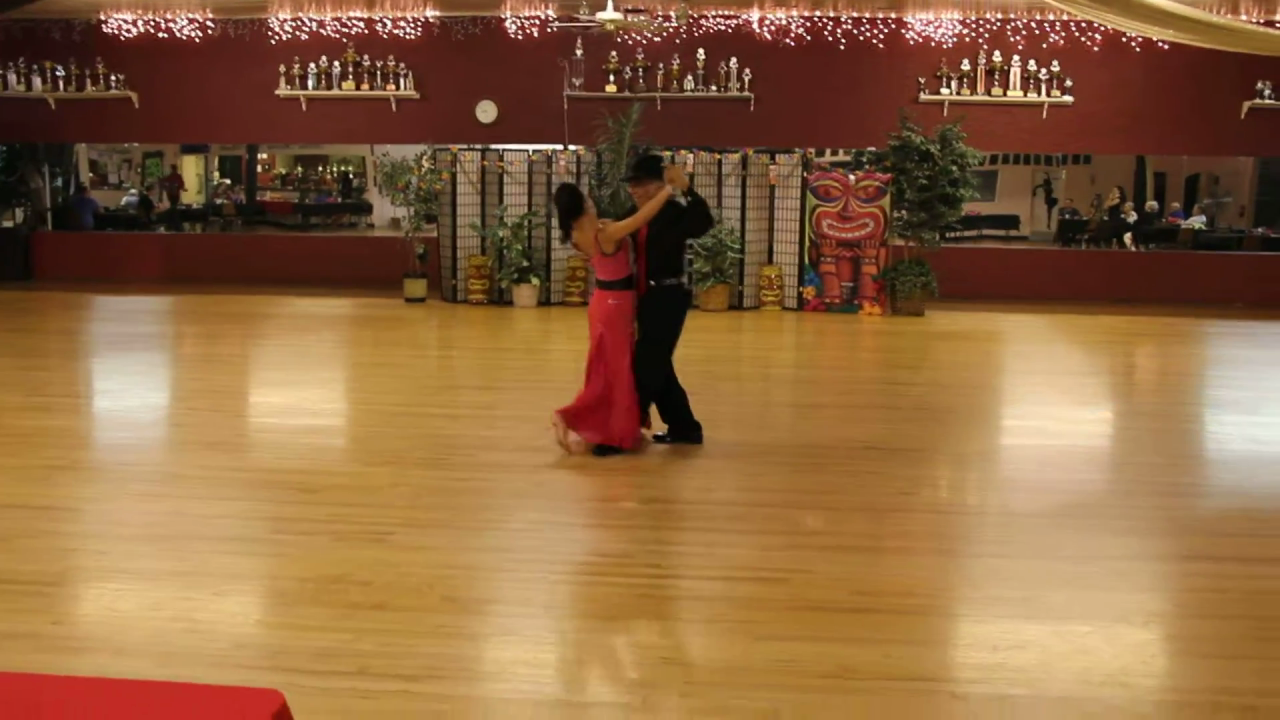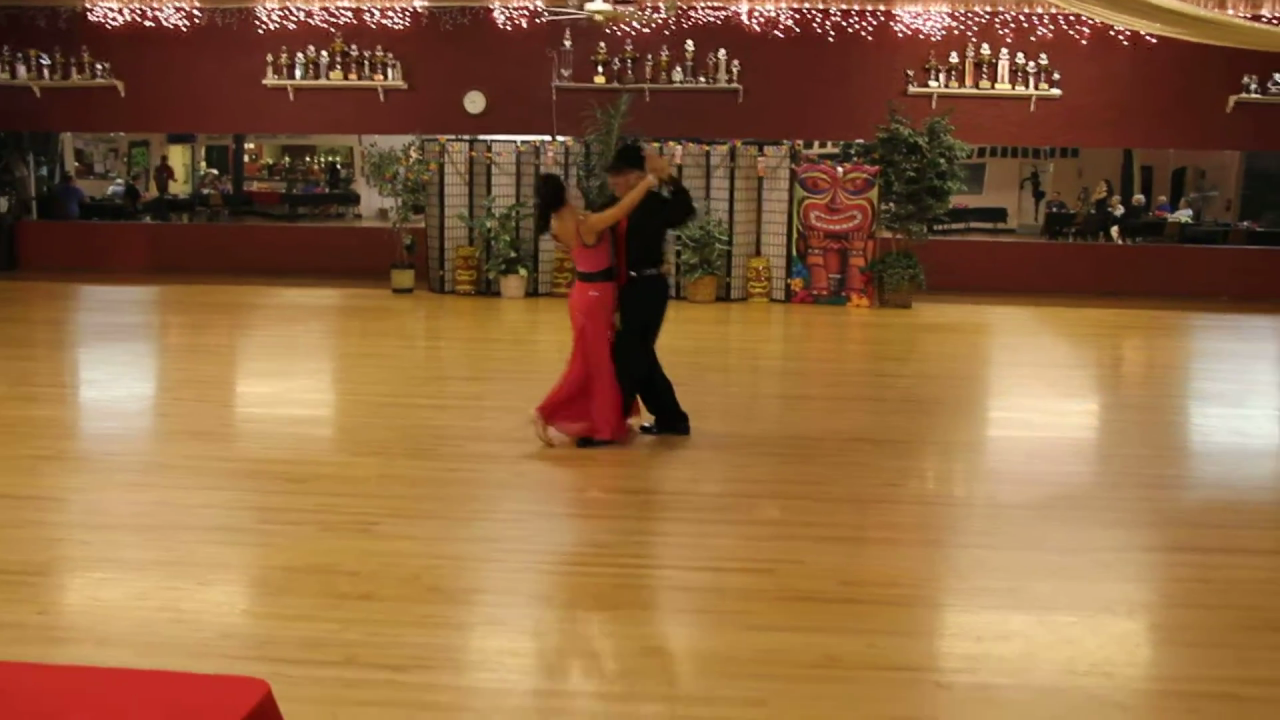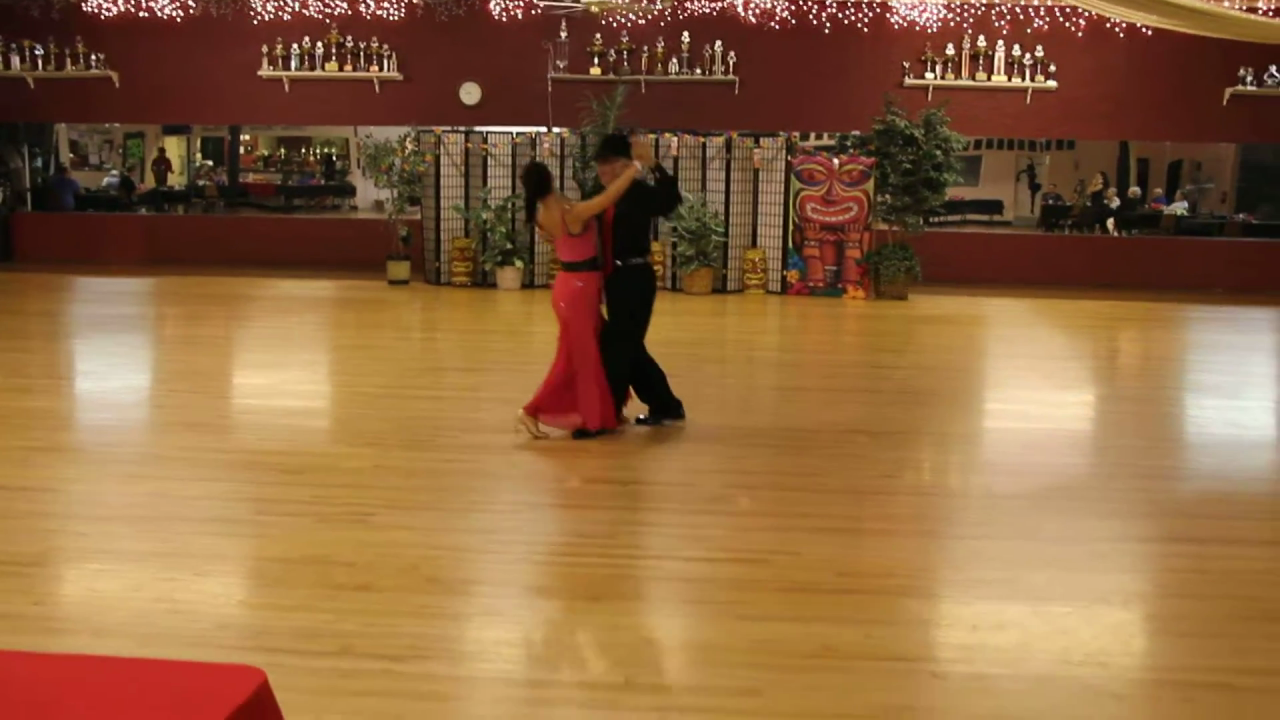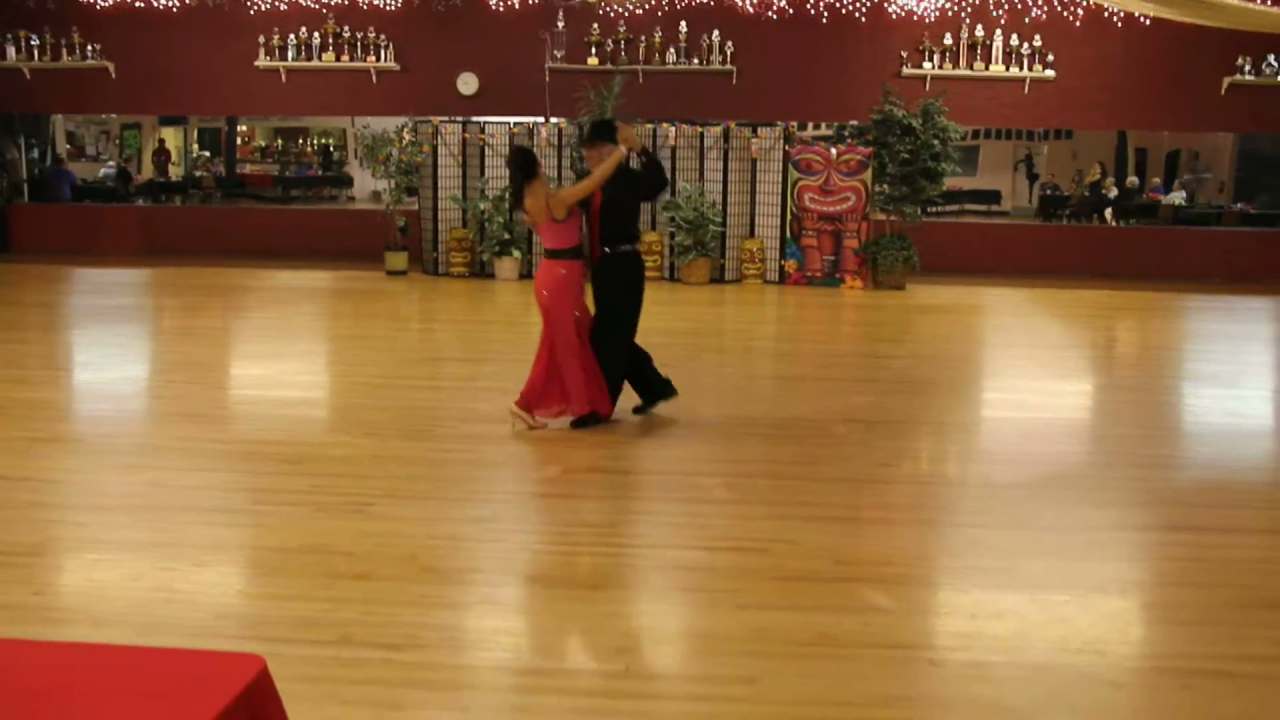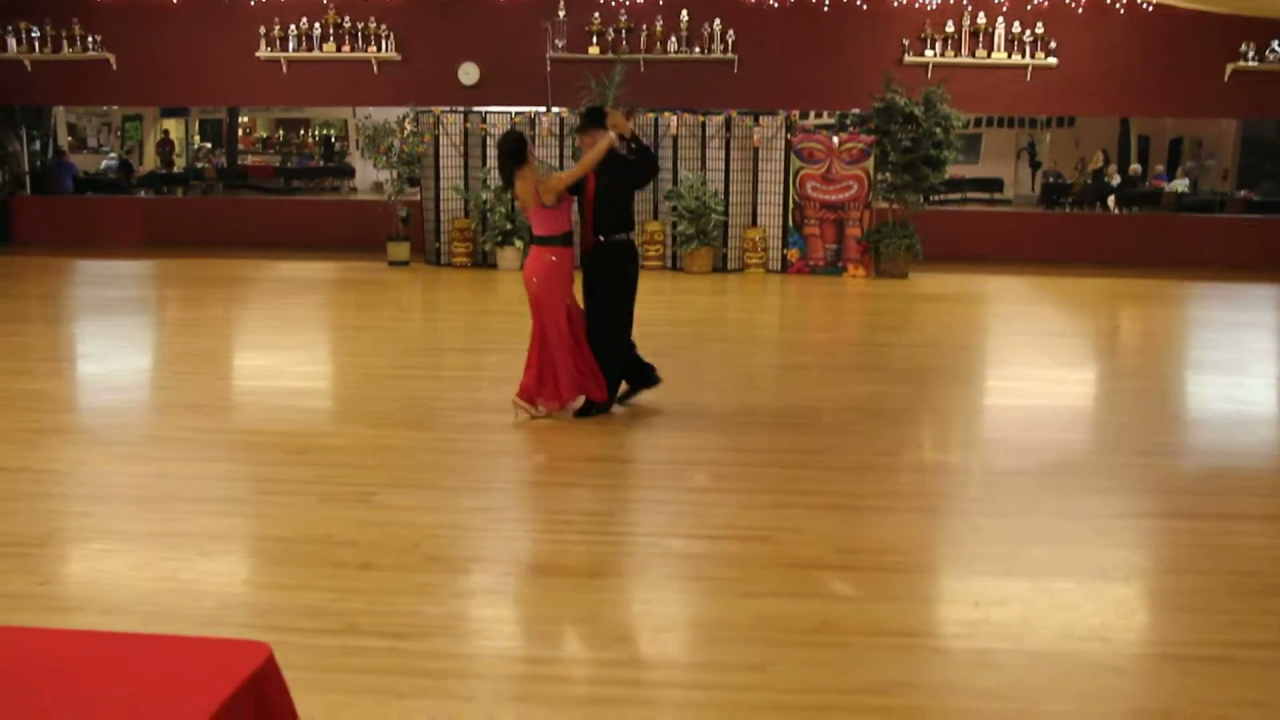
dt=0.1s
person 1, frame 1
left shoulder: (675, 213)
left elbow: (704, 223)
left wrist: (686, 189)
left hip: (668, 297)
right hip: (648, 297)
left knee: (645, 366)
right knee: (656, 366)
right ankle: (685, 427)
person 1, frame 2
left shoulder: (654, 204)
left elbow: (684, 212)
left wrist: (668, 179)
left hip: (648, 288)
right hip: (629, 287)
left knee: (626, 357)
right knee: (639, 357)
right ankle: (671, 417)
person 1, frame 3
left shoulder: (640, 193)
left elbow: (671, 200)
left wrist: (653, 166)
left hip: (635, 277)
right hip: (616, 277)
left knee: (615, 348)
right knee: (628, 347)
right ankle: (665, 405)
person 1, frame 4
left shoulder: (628, 178)
left elbow: (658, 183)
left wrist: (639, 150)
left hip: (623, 264)
right hip: (603, 264)
left knee: (609, 337)
right knee: (614, 335)
right ankle: (655, 387)
person 1, frame 5
left shoulder: (621, 166)
right shoulder: (585, 169)
left elbow: (648, 169)
left wrist: (629, 135)
left hip: (617, 253)
right hip: (593, 253)
left knee: (611, 324)
right knee: (598, 322)
left ankle: (602, 395)
right ankle: (640, 373)
person 2, frame 1
left shoulder: (578, 236)
right shoulder: (607, 234)
right elbow: (643, 216)
right wrist: (670, 187)
left hip: (604, 301)
right hip: (616, 304)
left knee: (611, 370)
right knee: (616, 371)
left ankle: (609, 431)
person 2, frame 2
left shoulder: (558, 226)
right shoulder: (588, 225)
right elbow: (624, 206)
right wrist: (652, 177)
left hip: (584, 293)
right hip: (597, 295)
left knee: (594, 361)
right knee: (597, 363)
person 2, frame 3
left shoulder: (542, 216)
right shoulder: (574, 214)
right elbow: (611, 194)
right wrist: (637, 166)
left hip: (567, 284)
right hip: (580, 288)
left knee: (583, 352)
right knee: (581, 354)
left ankle: (589, 415)
person 2, frame 4
left shoulder: (528, 202)
right shoulder: (558, 199)
right elbow: (595, 179)
right wrist: (622, 149)
left hip: (550, 272)
right hip: (563, 275)
left knee: (577, 338)
right knee: (563, 343)
left ankle: (586, 403)
right ankle: (547, 405)
person 2, frame 5
left shoulder: (519, 187)
right shoulder: (547, 185)
right elbow: (584, 165)
left hip: (539, 261)
right hip: (553, 264)
left knee: (553, 330)
right knee: (557, 331)
left ankle: (541, 393)
right ankle: (531, 395)
